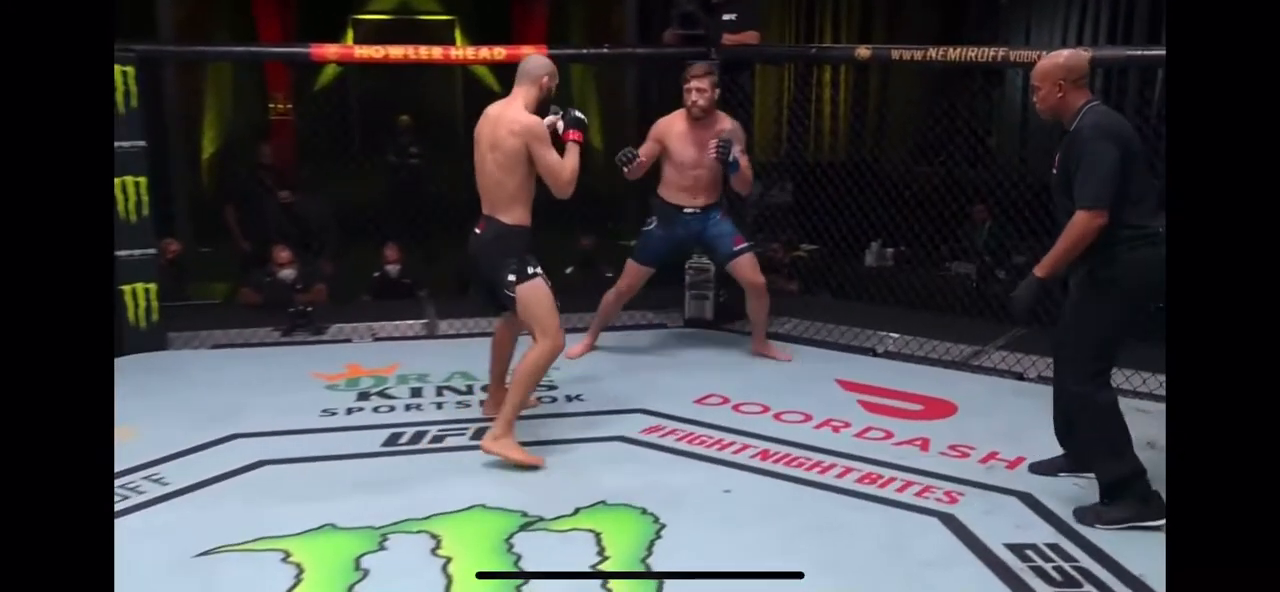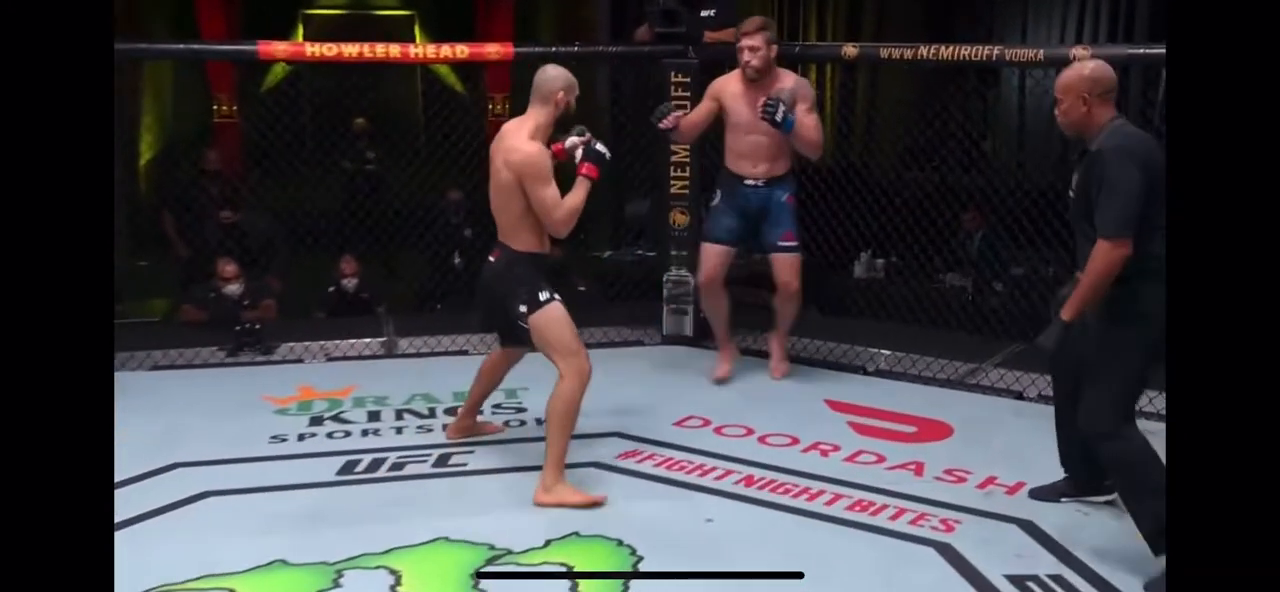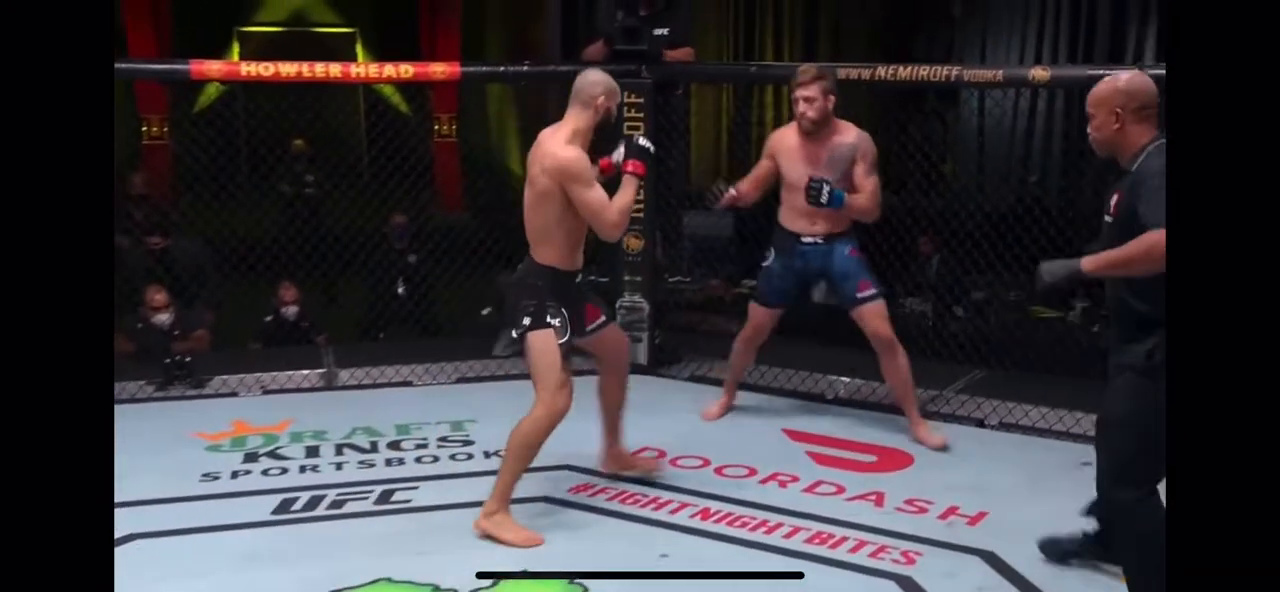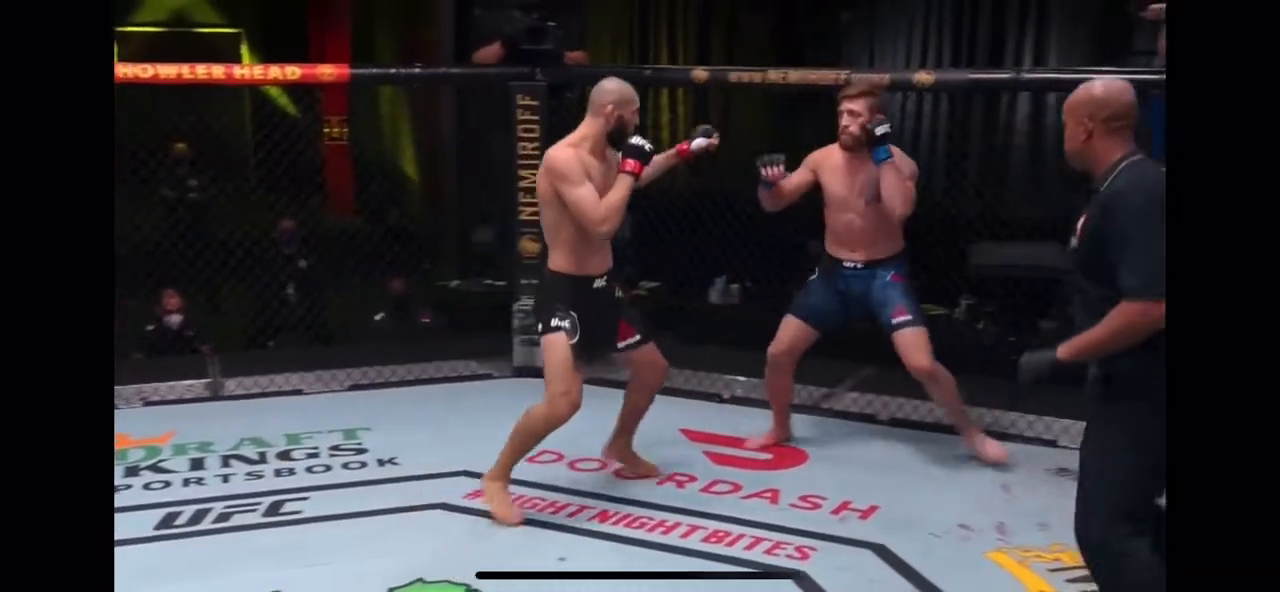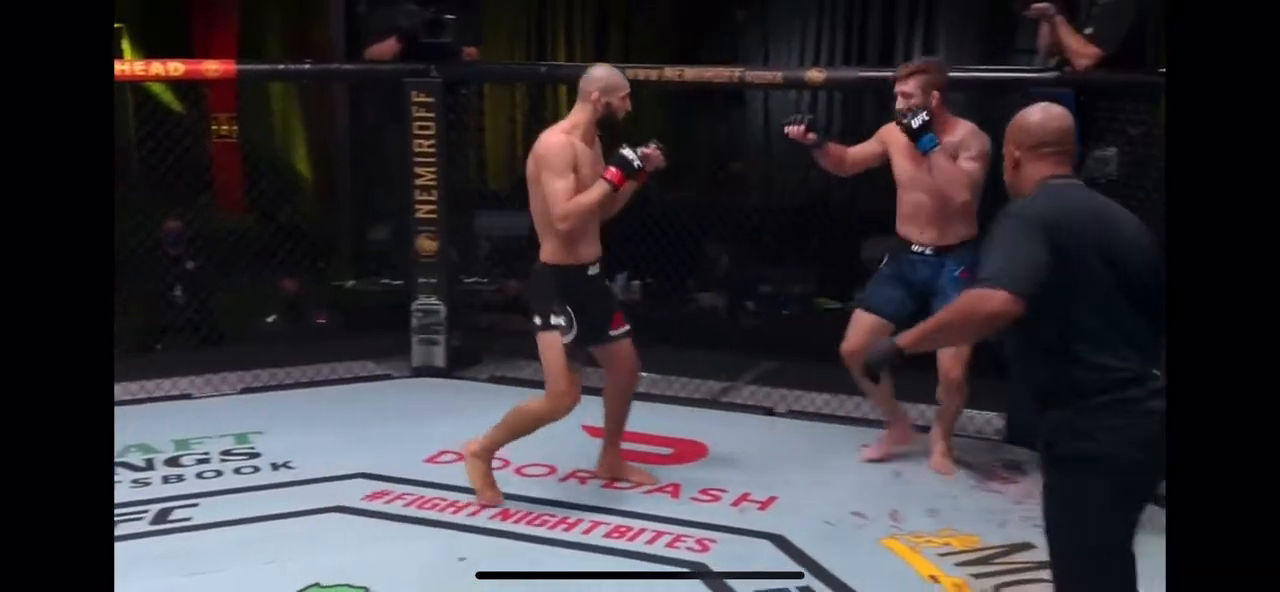
dt=0.3s
person 1, frame 1
left shoulder: (1093, 133)
right shoulder: (1091, 127)
left elbow: (1092, 216)
left wrist: (1038, 277)
left hip: (1121, 267)
right hip: (1112, 264)
left knee: (1084, 374)
right knee: (1071, 359)
left ankle: (1133, 496)
right ankle: (1082, 452)
person 1, frame 2
left shoulder: (1116, 154)
right shoulder: (1116, 149)
left elbow: (1114, 248)
left wrist: (1066, 317)
right wrist: (1076, 303)
left hip: (1137, 301)
right hip: (1119, 300)
left knee: (1104, 418)
right knee: (1071, 376)
left ankle: (1173, 545)
right ankle: (1087, 476)
person 1, frame 3
left shoulder: (1157, 172)
right shoulder: (1147, 170)
left elbow: (1163, 244)
left wrist: (1077, 267)
left hip: (1156, 354)
right hip: (1144, 343)
left knee: (1126, 476)
right knee: (1116, 435)
right ankle: (1110, 540)
person 1, frame 4
left shoulder: (1127, 195)
right shoulder: (1144, 186)
left elbow: (1147, 310)
left wrist: (1059, 355)
left hip: (1141, 383)
right hip: (1146, 378)
left knee: (1104, 529)
right knee: (1130, 514)
person 1, frame 5
left shoulder: (1029, 216)
right shoulder: (1122, 220)
left elbow: (994, 303)
right elbow: (1158, 325)
left wrist: (902, 343)
left hip: (1092, 429)
right hip: (1143, 420)
person 2, frame 1
left shoulder: (490, 114)
right shoulder: (528, 124)
right elbow: (563, 187)
right wrist: (573, 136)
left hip: (485, 235)
right hip: (508, 242)
left knee: (513, 316)
right knee: (551, 339)
left ankle: (496, 396)
right ankle: (501, 434)
person 2, frame 2
left shoulder: (512, 131)
right shoulder: (528, 152)
right elbow: (560, 224)
left wrist: (560, 152)
right wrist: (588, 171)
left hip: (507, 264)
right hip: (523, 273)
left knee: (511, 349)
right knee: (576, 368)
left ankle: (464, 420)
right ankle: (551, 484)
person 2, frame 3
left shoulder: (553, 138)
right shoulder: (567, 156)
right elbow: (611, 228)
left wrist: (608, 167)
right wrist: (633, 170)
left hip: (559, 281)
right hip: (541, 288)
left knee: (618, 351)
right knee: (554, 400)
left ankle: (614, 451)
right ankle: (495, 512)
person 2, frame 4
left shoulder: (607, 151)
right shoulder: (564, 159)
left elbow: (632, 179)
right elbow: (603, 222)
left wrist: (683, 151)
right wrist: (629, 168)
left hip: (602, 288)
right hip: (564, 294)
left knee: (653, 369)
right knee: (563, 400)
left ankle: (620, 447)
right ankle: (497, 477)
person 2, frame 5
left shoulder: (592, 143)
right shoulder: (554, 146)
right elbow: (563, 220)
left wrist: (635, 176)
right wrist: (612, 176)
left hip: (591, 277)
right hip: (556, 283)
left knee: (626, 368)
right knee: (561, 398)
left ankle: (612, 459)
right ankle: (480, 452)
person 3, frame 1
left shoulder: (730, 129)
right shoulder: (666, 126)
left elbow: (745, 188)
right elbow: (636, 173)
left wrist: (732, 164)
right wrist: (628, 162)
left hip: (711, 216)
right hip: (668, 217)
left knee: (756, 283)
right knee: (624, 288)
left ankle: (760, 341)
right ankle: (590, 337)
person 3, frame 2
left shoulder: (796, 88)
right shoulder: (722, 87)
left elbow: (815, 150)
right elbow: (687, 134)
left wrist: (787, 124)
right wrist: (670, 124)
left hip: (776, 191)
right hip: (733, 190)
left knee: (789, 284)
right knee: (708, 279)
left ankle: (778, 340)
right ankle: (726, 349)
person 3, frame 3
left shoulder: (856, 142)
right shoulder: (779, 141)
left elbow: (871, 210)
right elbow: (752, 190)
left wrist: (838, 200)
right wrist: (732, 194)
left hip: (838, 247)
right hip: (789, 247)
left knee: (883, 336)
right knee: (752, 333)
left ankle: (916, 421)
right ankle: (728, 396)
person 3, frame 4
left shoulder: (902, 163)
right shoulder: (822, 158)
left elbow: (899, 212)
right elbow: (772, 203)
left wrist: (882, 154)
right wrist: (769, 182)
left hip: (883, 274)
right hip: (834, 273)
left knee: (921, 365)
right knee: (779, 355)
left ankle: (971, 434)
right ankle: (779, 426)
person 3, frame 5
left shoulder: (970, 140)
right shoulder: (893, 134)
left elbow: (962, 197)
right elbow: (846, 163)
left wrist: (929, 142)
right wrist: (815, 142)
left hip: (952, 263)
right hip: (903, 258)
left knee: (952, 372)
right knee: (853, 350)
left ankle: (941, 437)
right ankle: (896, 427)
